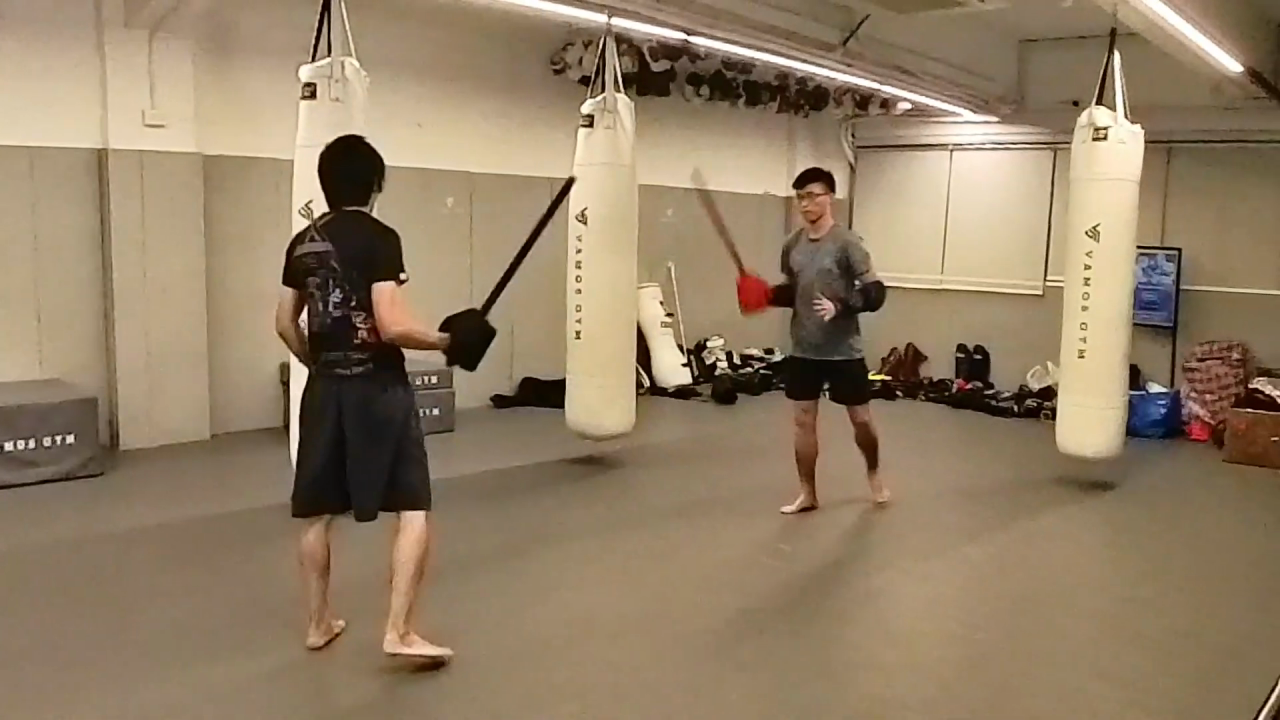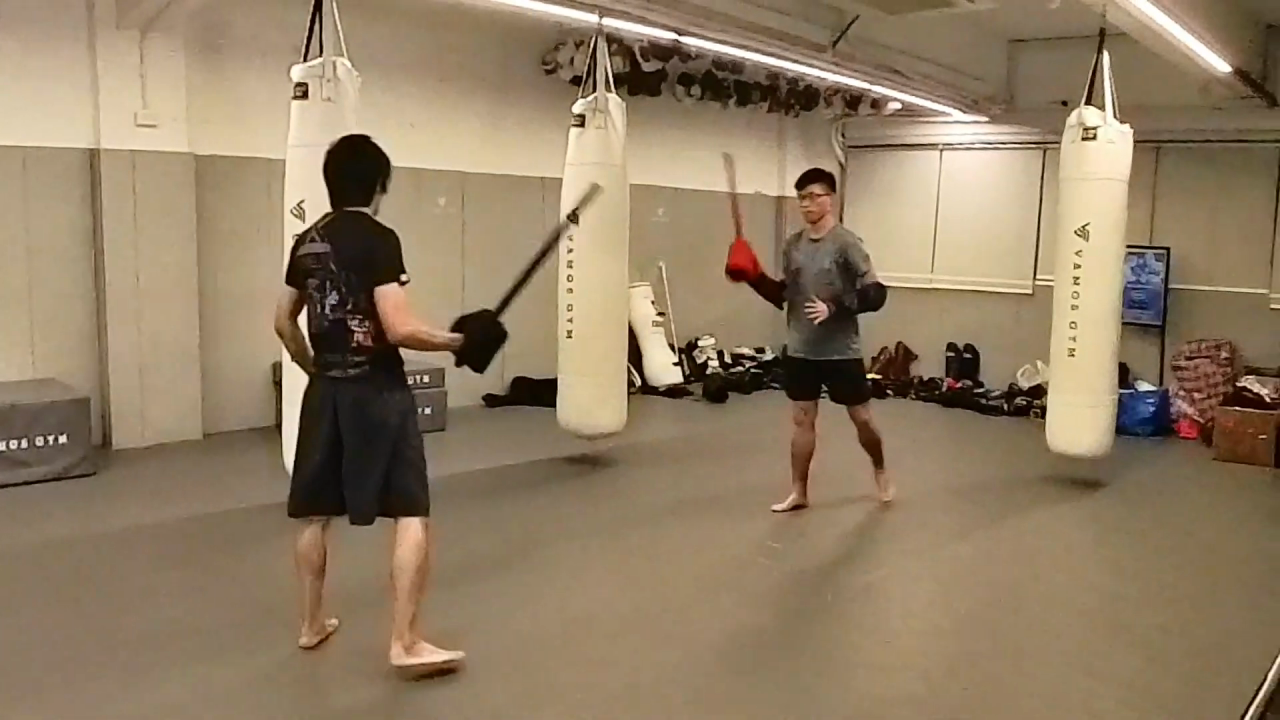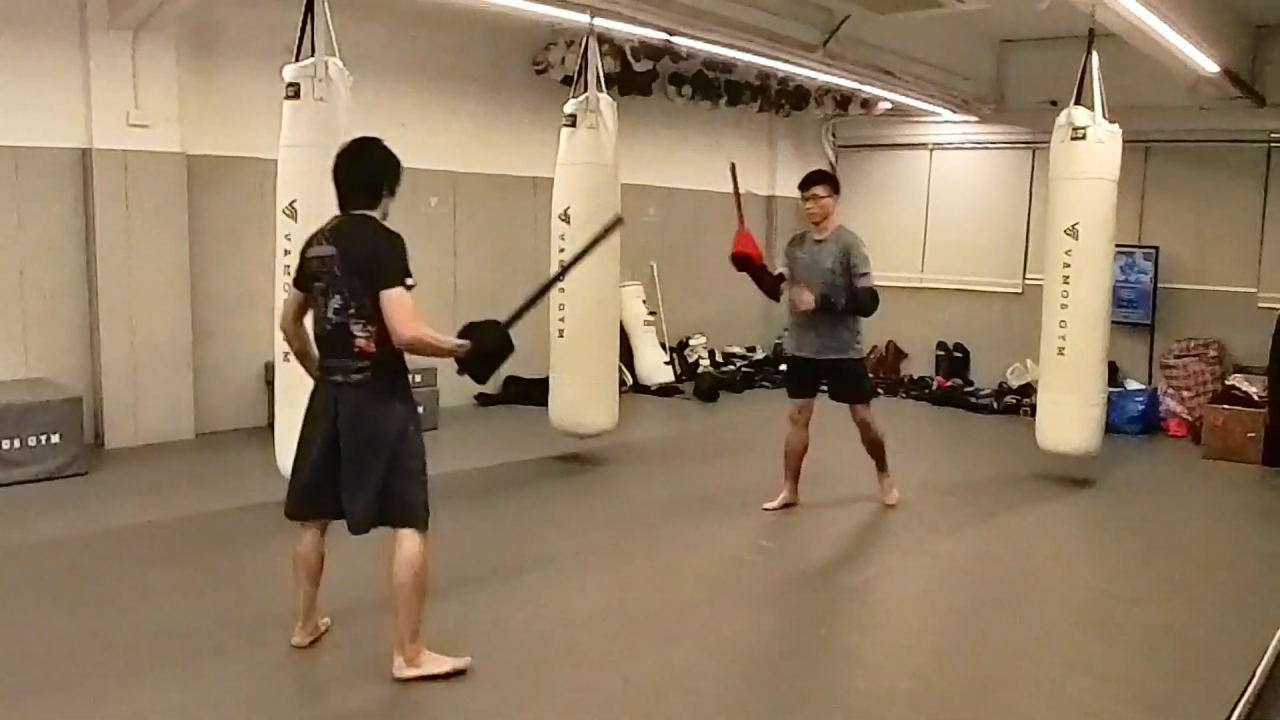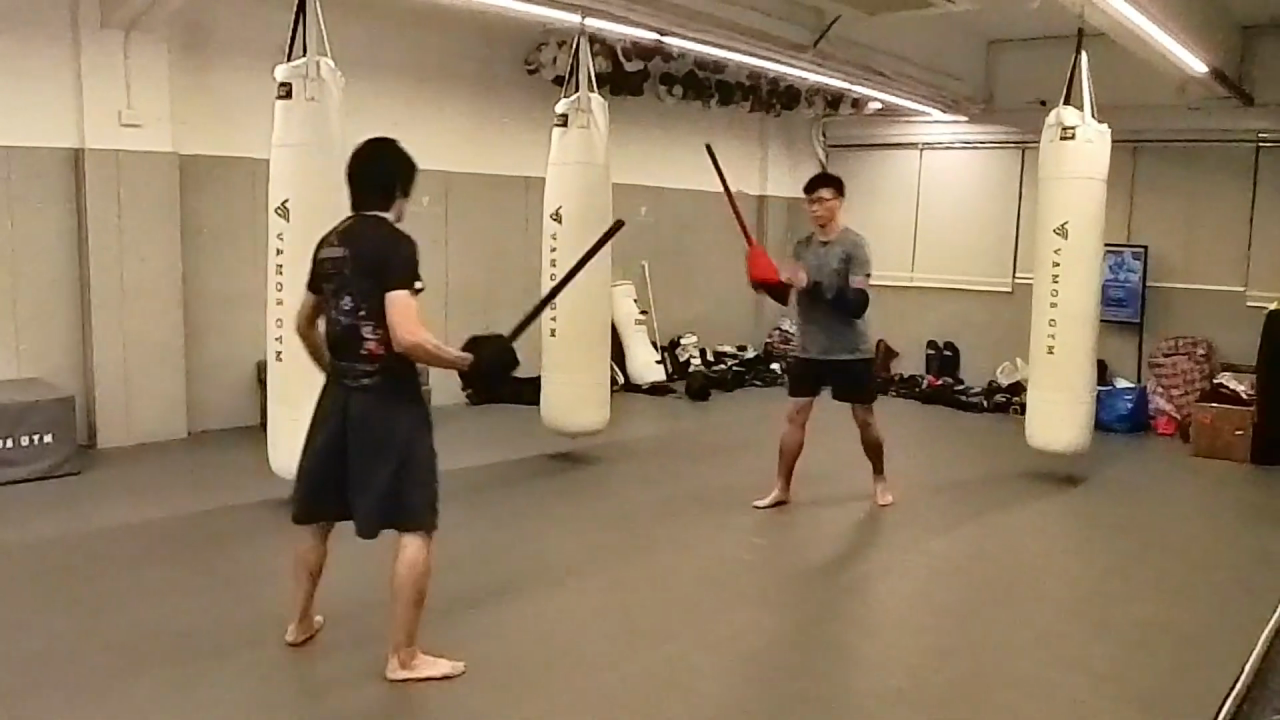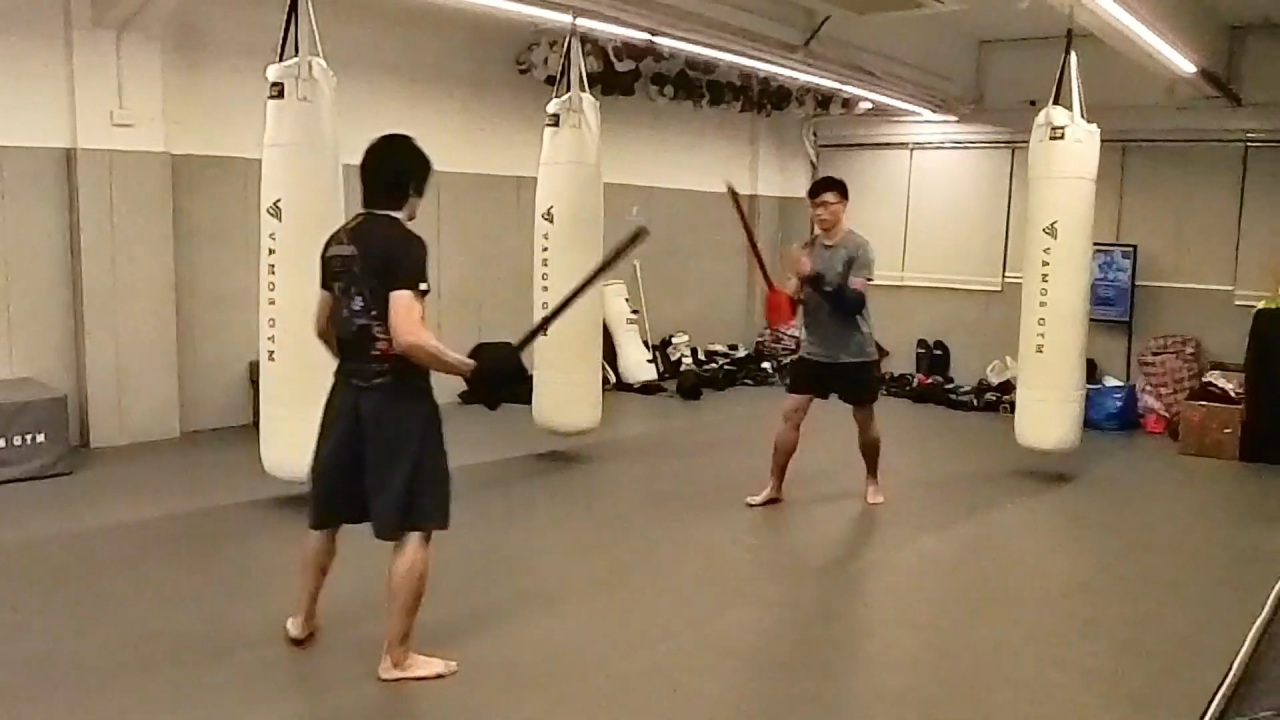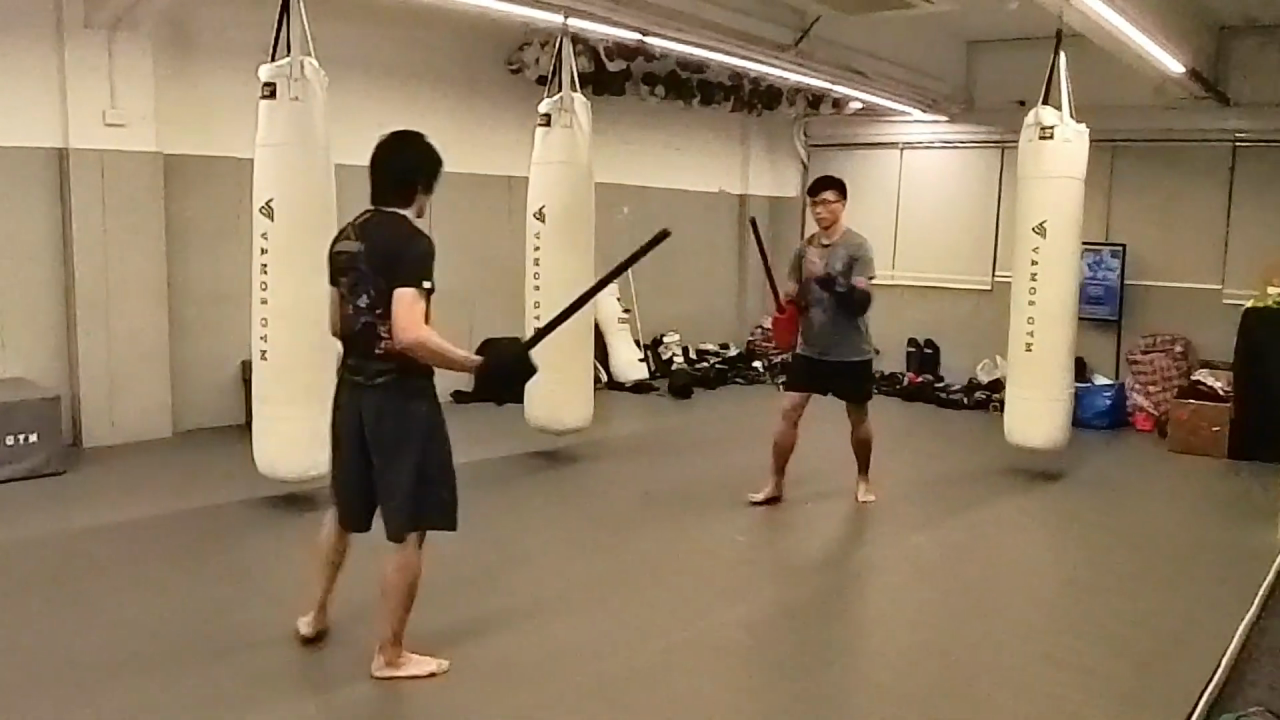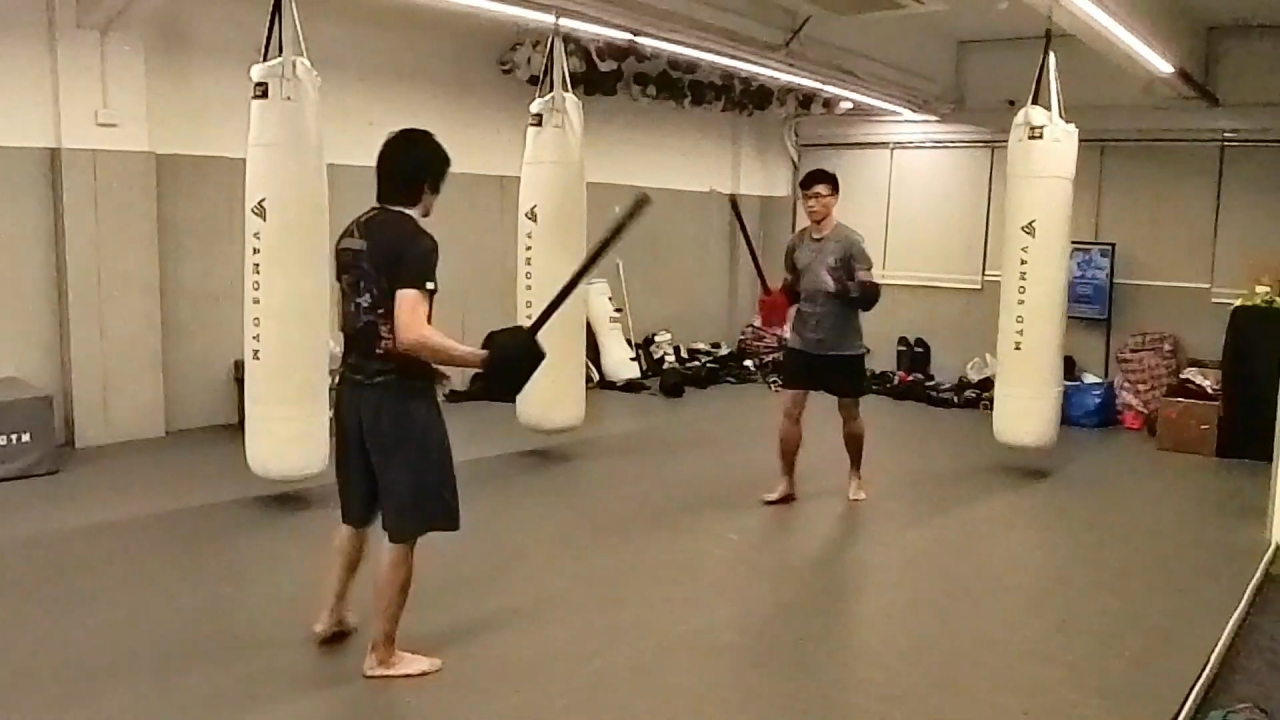
dt=0.1s
person 1, frame 1
left shoulder: (302, 243)
right shoulder: (378, 238)
left elbow: (285, 324)
right elbow: (394, 327)
right wrist: (446, 340)
left hip: (323, 387)
right hip: (377, 387)
left knee: (318, 511)
right knee: (413, 507)
left ankle: (319, 622)
right ankle: (400, 631)
person 1, frame 2
left shoulder: (308, 241)
right shoulder: (379, 239)
left elbow: (284, 322)
right elbow: (398, 327)
right wrist: (455, 340)
left hip: (326, 389)
right hip: (377, 389)
left knee: (315, 512)
right knee: (411, 514)
left ankle: (312, 622)
right ankle: (405, 643)
person 1, frame 3
left shoulder: (316, 244)
right shoulder: (384, 243)
left elbow: (290, 324)
right elbow: (405, 332)
right wrist: (461, 348)
left hip: (330, 393)
right hip: (380, 396)
left knee: (314, 515)
right knee: (410, 523)
left ankle: (305, 622)
right ankle: (408, 652)
person 1, frame 4
left shoulder: (330, 244)
right shoulder: (395, 245)
left elbow: (305, 326)
right elbow: (407, 337)
right wrist: (464, 360)
left hip: (340, 394)
right hip: (389, 399)
left knee: (317, 513)
right knee: (413, 528)
left ankle: (301, 621)
right ankle: (404, 656)
person 1, frame 5
left shoulder: (339, 241)
right shoulder: (405, 244)
left elbow: (325, 326)
right elbow: (408, 338)
right wrist: (467, 367)
left hip: (349, 394)
right hip: (399, 400)
left knee: (329, 513)
right knee: (415, 528)
left ankle: (303, 617)
right ankle: (396, 655)
person 1, frame 6
left shoulder: (347, 237)
right shoulder: (409, 243)
right elbow: (409, 336)
right wrist: (474, 362)
left hip: (353, 390)
right hip: (398, 399)
left knee: (348, 508)
right knee: (410, 528)
left ankle: (315, 614)
right ankle: (390, 653)
person 1, frame 7
left shoulder: (353, 234)
right shoulder: (414, 242)
right elbow: (411, 336)
right wrist: (481, 357)
left hip: (354, 389)
right hip: (400, 395)
left knee: (359, 510)
right knee: (405, 525)
left ankle: (333, 613)
right ankle: (383, 653)
person 2, frame 1
left shoulder: (848, 243)
right shoulder: (792, 245)
left elbow: (876, 294)
left wrist: (841, 307)
right wrist: (766, 295)
left hip: (844, 350)
right hip: (802, 350)
left knee: (861, 419)
right knee: (803, 421)
left ankle: (873, 474)
right ankle: (807, 494)
person 2, frame 2
left shoulder: (847, 244)
right shoulder: (792, 245)
left elbow: (876, 295)
right elbow: (783, 295)
left wrist: (835, 308)
right wrist: (751, 277)
left hip: (841, 350)
right hip: (801, 349)
left knee: (860, 418)
right knee: (802, 419)
left ankle: (880, 471)
right ankle: (799, 492)
person 2, frame 3
left shoulder: (849, 245)
right shoulder: (796, 245)
left elbow: (867, 301)
right elbow: (779, 289)
left wrist: (819, 300)
left hip: (844, 351)
right hip: (803, 349)
left knee: (863, 418)
right knee: (798, 418)
left ankle: (884, 476)
right ankle: (790, 490)
person 2, frame 4
left shoulder: (855, 245)
right shoulder: (803, 246)
left elbow: (856, 303)
right elbow: (788, 291)
left wrist: (812, 286)
left hip: (851, 352)
right hip: (809, 349)
left knee: (864, 420)
right knee: (795, 417)
left ankle: (880, 480)
right ankle: (782, 488)
person 2, frame 5
left shoulder: (858, 249)
right shoulder: (807, 249)
left elbow: (854, 303)
right elbow: (794, 293)
left wrist: (814, 276)
left hip: (855, 354)
right hip: (814, 351)
left knee: (865, 421)
right knee: (791, 415)
left ankle: (872, 481)
right ankle: (774, 487)
person 2, frame 6
left shoulder: (857, 247)
right shoulder: (804, 248)
left elbow: (861, 302)
left wrist: (826, 276)
left hip: (851, 351)
right hip: (808, 348)
left knee: (857, 418)
right knee: (789, 413)
left ankle: (863, 479)
right ankle: (775, 485)
person 2, frame 7
left shoulder: (850, 242)
right shoulder: (796, 243)
left elbow: (870, 296)
left wrist: (838, 288)
left hip: (844, 346)
right hip: (802, 343)
left knee: (850, 413)
right knee: (791, 411)
left ankle: (855, 476)
right ankle: (787, 483)
